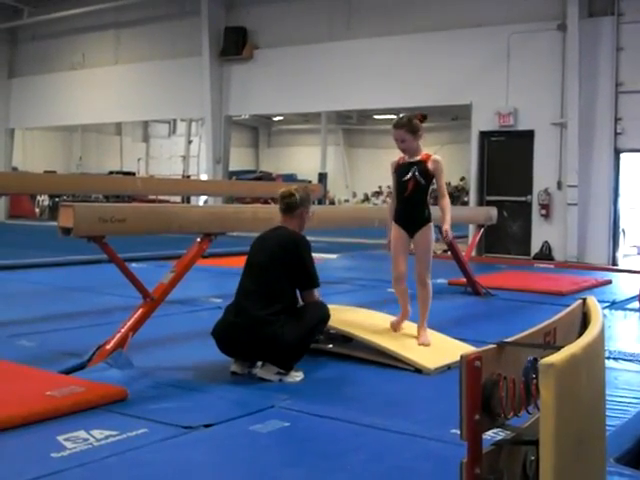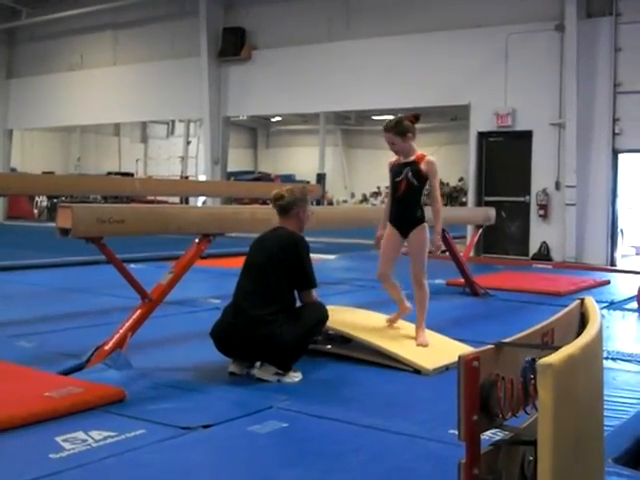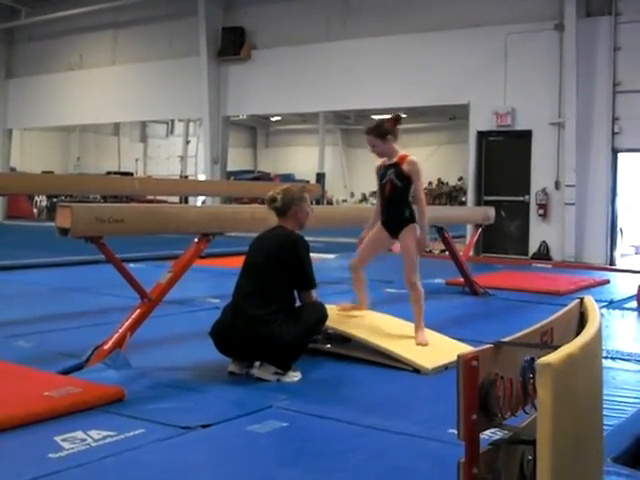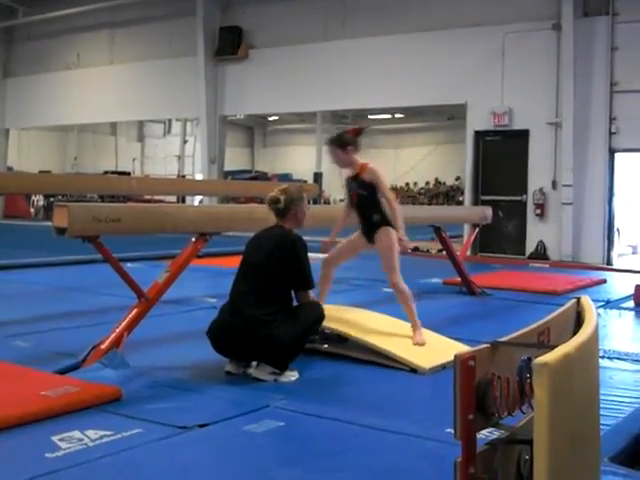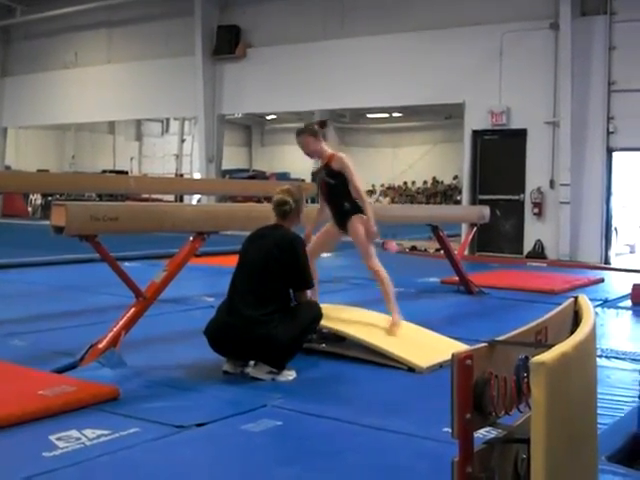
dt=0.2s
person 1, frame 1
left shoulder: (433, 162)
right shoulder: (396, 165)
left elbow: (443, 196)
left wrist: (446, 224)
right wrist: (390, 229)
left hip: (422, 223)
right hip: (400, 223)
left knee: (423, 277)
right knee: (398, 275)
left ankle: (422, 326)
right ankle: (404, 310)
person 1, frame 2
left shoulder: (427, 163)
right shoulder: (393, 165)
left elbow: (436, 199)
left wrist: (437, 232)
right wrist: (381, 227)
left hip: (416, 223)
right hip: (395, 223)
left knee: (418, 278)
right knee: (382, 273)
left ankle: (420, 328)
right ankle: (403, 305)
person 1, frame 3
left shoulder: (409, 163)
right shoulder: (380, 167)
left elbow: (420, 199)
left wrist: (423, 232)
right wrist: (367, 229)
left hip: (406, 224)
right hip: (385, 224)
left knee: (412, 279)
right knee: (355, 265)
left ankle: (420, 327)
right ankle: (361, 300)
person 1, frame 4
left shoulder: (370, 171)
right shoulder: (349, 177)
left elbow: (390, 201)
right elbow: (348, 210)
left wrist: (400, 232)
right wrist: (332, 235)
left hip: (382, 228)
right hip: (364, 230)
left knee: (395, 280)
right knee: (328, 261)
left ankle: (417, 327)
right ankle: (318, 304)
person 1, frame 5
left shoulder: (339, 159)
right shoulder: (317, 171)
left elbow: (357, 190)
right elbow: (323, 202)
left wrist: (369, 220)
right wrist: (310, 228)
left hip: (354, 215)
right hip: (337, 220)
left knee: (372, 264)
right knee: (308, 254)
left ankle: (394, 311)
person 2, frame 1
left shoulder: (263, 238)
right shoulder: (297, 241)
right elbow: (309, 298)
left wrist: (292, 300)
right wrist: (316, 301)
right hip: (263, 336)
right knee: (320, 311)
left ankle: (244, 360)
right ankle: (276, 366)
person 2, frame 2
left shoulder: (263, 239)
right shoulder: (295, 242)
right elbow: (307, 299)
right wrist: (315, 302)
right hip: (261, 337)
right knee: (318, 312)
left ankle: (243, 360)
right ankle: (275, 366)
person 2, frame 3
left shoulder: (262, 238)
right shoulder: (295, 242)
right elbow: (307, 299)
right wrist: (315, 301)
right hip: (261, 336)
right knee: (317, 312)
left ankle: (243, 361)
right ankle: (274, 366)
person 2, frame 4
left shoulder: (258, 238)
right shoulder: (293, 241)
right elbow: (304, 299)
right wrist: (313, 302)
right hip: (258, 336)
right knee: (314, 311)
left ankle: (240, 360)
right ankle: (271, 365)
person 2, frame 5
left shoulder: (255, 236)
right shoulder: (292, 241)
right elbow: (301, 298)
left wrist: (286, 299)
right wrist: (300, 299)
right hip: (257, 336)
right knee: (312, 311)
left ankle: (237, 359)
right ankle: (269, 365)
